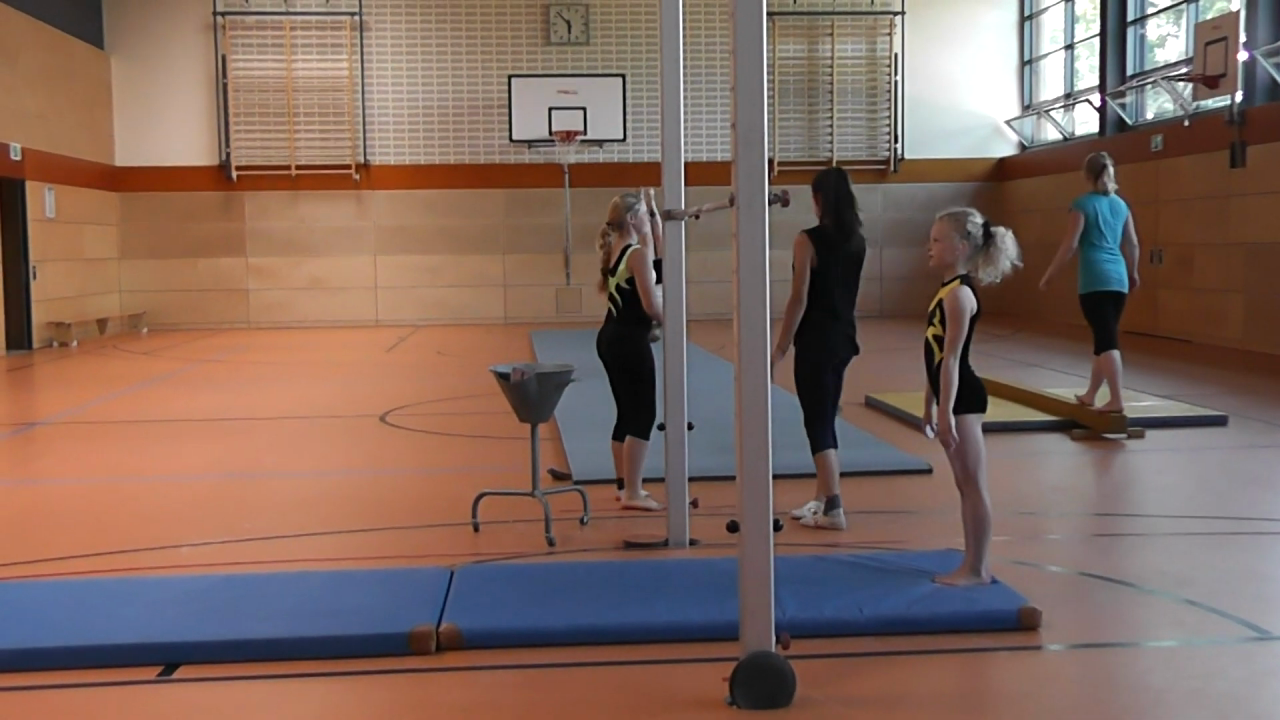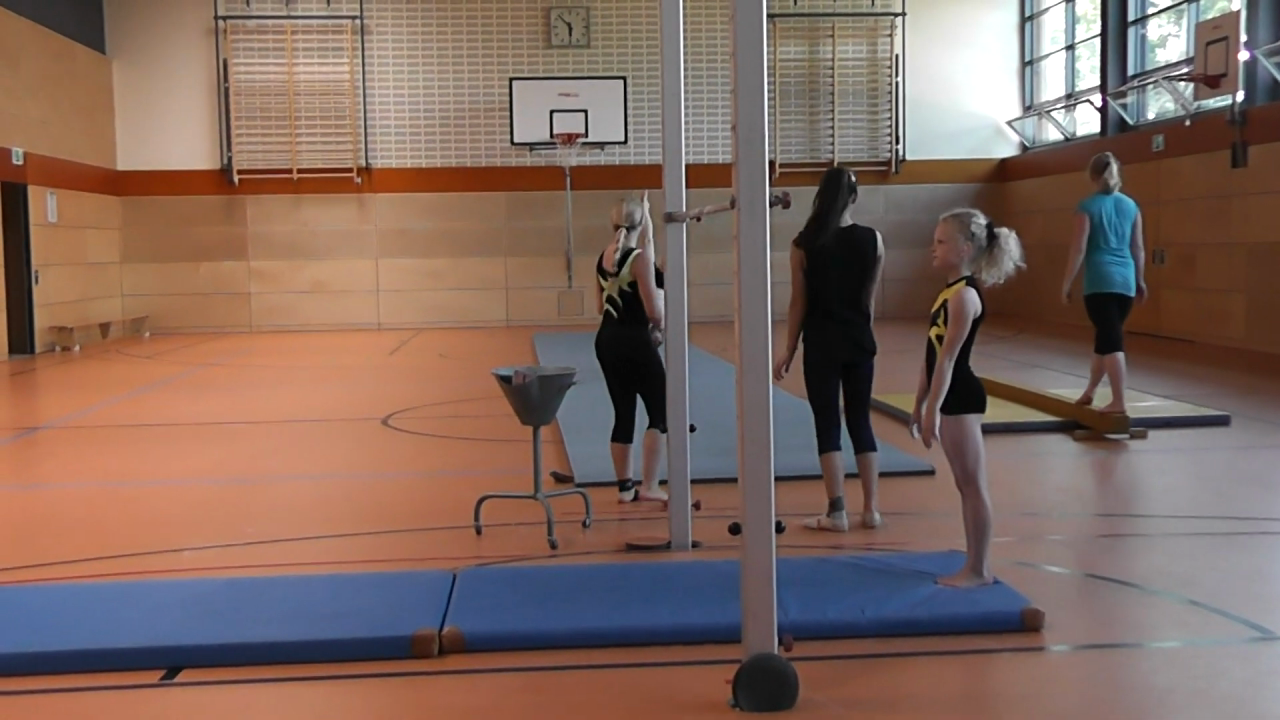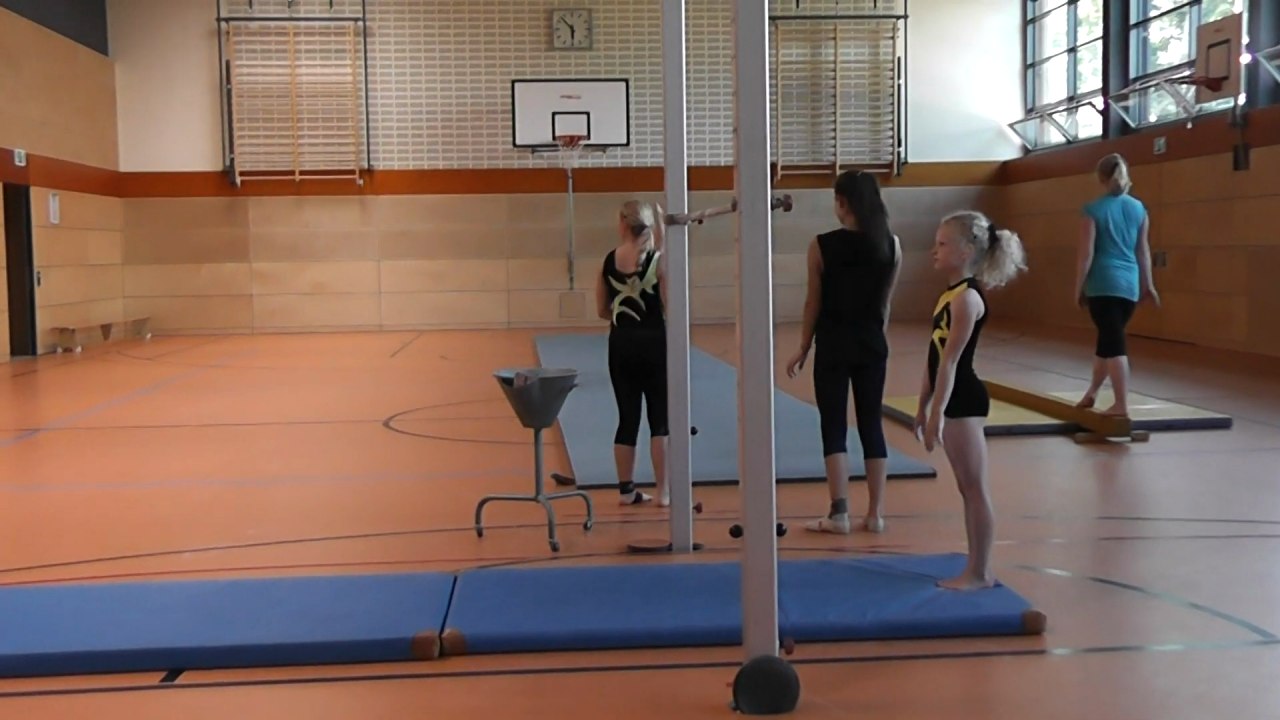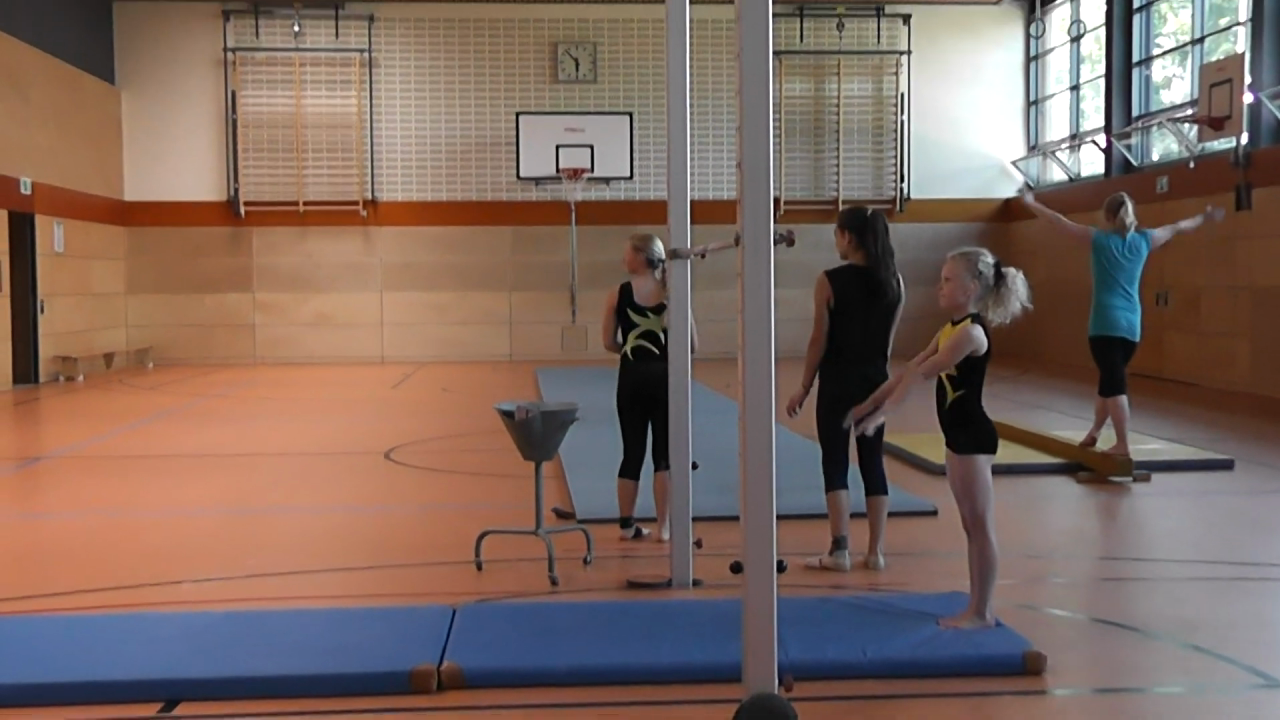
dt=0.4s
person 1, frame 1
left shoulder: (959, 294)
right shoulder: (947, 291)
left elbow: (951, 359)
left wrist: (946, 412)
right wrist: (930, 406)
left hip: (962, 400)
right hip: (952, 398)
left knee: (974, 486)
right knee: (964, 486)
left ankle: (977, 569)
right ankle: (971, 565)
person 1, frame 2
left shoulder: (964, 296)
right shoulder: (950, 292)
left elbow: (948, 358)
right elbow: (931, 356)
left wrist: (932, 409)
right wrist: (920, 404)
left hip: (961, 399)
right hip: (950, 399)
left knee: (973, 486)
right knee: (964, 486)
left ankle: (979, 570)
right ankle: (973, 566)
person 1, frame 3
left shoulder: (967, 298)
right shoulder: (949, 294)
left elbow: (950, 361)
right elbow: (933, 357)
left wrist: (937, 413)
right wrist: (924, 406)
left hip: (964, 402)
right hip: (952, 402)
left knee: (976, 489)
right knee: (967, 489)
left ankle: (980, 572)
right ankle: (974, 569)
person 1, frame 4
left shoulder: (972, 332)
right shoulder: (953, 329)
left elbow: (923, 375)
right elbow: (911, 369)
left wrist: (882, 413)
right wrist: (872, 402)
left hip: (973, 438)
right hip: (959, 438)
left knee: (981, 527)
right knee: (972, 526)
left ankle: (981, 612)
right ankle: (975, 607)
person 2, frame 1
left shoulder: (807, 240)
right shoulder: (855, 240)
left elbow: (799, 300)
left wrist: (780, 349)
left hip: (818, 340)
right hip: (843, 338)
left knee: (817, 423)
right knee: (825, 419)
left ankle: (833, 510)
right ankle: (821, 500)
person 2, frame 2
left shoulder: (804, 243)
right shoulder: (873, 239)
left elbow: (799, 303)
right elbow: (871, 299)
left wrist: (789, 351)
left hip: (822, 344)
right hip: (860, 342)
left knee: (828, 425)
right knee: (861, 422)
left ankle: (837, 512)
right ankle: (870, 509)
person 2, frame 3
left shoulder: (822, 246)
right shoulder: (891, 245)
left elbow: (814, 303)
right elbow: (885, 303)
left wrist: (803, 349)
left hip: (833, 347)
right hip: (872, 346)
left knee: (834, 428)
right knee: (872, 426)
left ankle: (839, 514)
right ankle: (875, 514)
person 2, frame 4
left shoulder: (830, 281)
right shoulder: (894, 282)
left elbow: (819, 340)
right elbow: (888, 339)
left wrist: (804, 387)
left hip: (837, 383)
right hip: (874, 382)
left knee: (835, 464)
right knee: (873, 463)
left ankle: (840, 551)
right ankle: (875, 551)
person 3, frame 1
left shoulder: (612, 252)
right shoulder: (638, 254)
right elbow: (651, 305)
left hip: (610, 337)
right hip: (631, 340)
left knee: (626, 413)
right knee: (643, 414)
left ankle: (626, 485)
right ankle: (633, 493)
person 3, frame 2
left shoulder: (605, 257)
right shoulder: (639, 258)
right elbow: (653, 310)
right wrist: (660, 324)
left hip: (607, 340)
right hip: (633, 341)
left knee: (623, 414)
right knee: (659, 412)
left ankle: (625, 487)
right ankle: (650, 485)
person 3, frame 3
left shoulder: (608, 260)
right shoulder: (658, 260)
left elbow: (603, 311)
left hip: (621, 343)
right hip: (652, 342)
left knee: (628, 418)
right knee: (660, 419)
left ankle: (626, 490)
right ankle: (664, 491)
person 3, frame 4
left shoulder: (618, 294)
left elbow: (609, 343)
right elbow: (691, 344)
left hip: (632, 377)
right hip: (664, 376)
left knee: (632, 452)
right knee: (665, 453)
left ankle: (627, 525)
right ankle: (663, 527)
person 4, frame 1
left shoulder: (1082, 204)
right shoulder: (1120, 204)
left elbow: (1070, 245)
right elbow: (1132, 243)
left wrist: (1048, 275)
right wrist: (1133, 272)
left hip: (1095, 279)
right hip: (1119, 279)
left knee: (1107, 340)
right knee: (1105, 338)
left ankle: (1116, 400)
right ankle: (1090, 395)
person 4, frame 2
left shoulder: (1088, 206)
right shoulder: (1130, 205)
left elbow: (1079, 249)
right elbow: (1138, 247)
left wrist: (1067, 284)
right wrist: (1139, 280)
left hip: (1100, 281)
right hip: (1125, 281)
left knee: (1111, 340)
right knee: (1106, 337)
left ankle: (1119, 402)
right ankle: (1090, 391)
person 4, frame 3
left shoulder: (1093, 209)
right shoulder: (1138, 208)
left elbow: (1086, 253)
right elbow: (1143, 250)
left wrist: (1078, 288)
right wrist: (1148, 285)
left hip: (1103, 284)
right hip: (1130, 285)
left knee: (1114, 343)
right knee: (1107, 340)
left ankle: (1121, 405)
right ankle: (1091, 393)
person 4, frame 4
left shoulder: (1098, 239)
right shoulder: (1143, 240)
left elbow: (1062, 224)
right elbow: (1176, 228)
left wrist: (1032, 204)
right wrist: (1203, 217)
left hip: (1105, 324)
right hip: (1131, 324)
left knee: (1114, 383)
right knee: (1110, 380)
left ankle: (1123, 446)
right ankle: (1094, 433)
